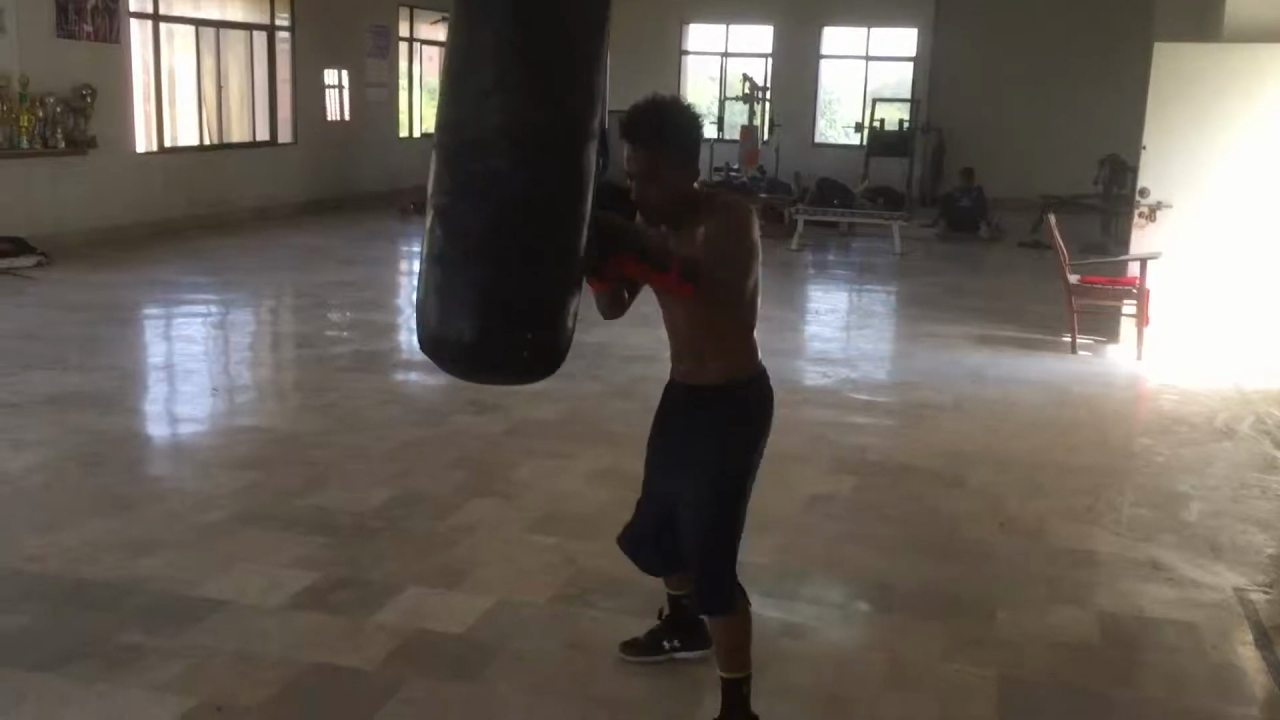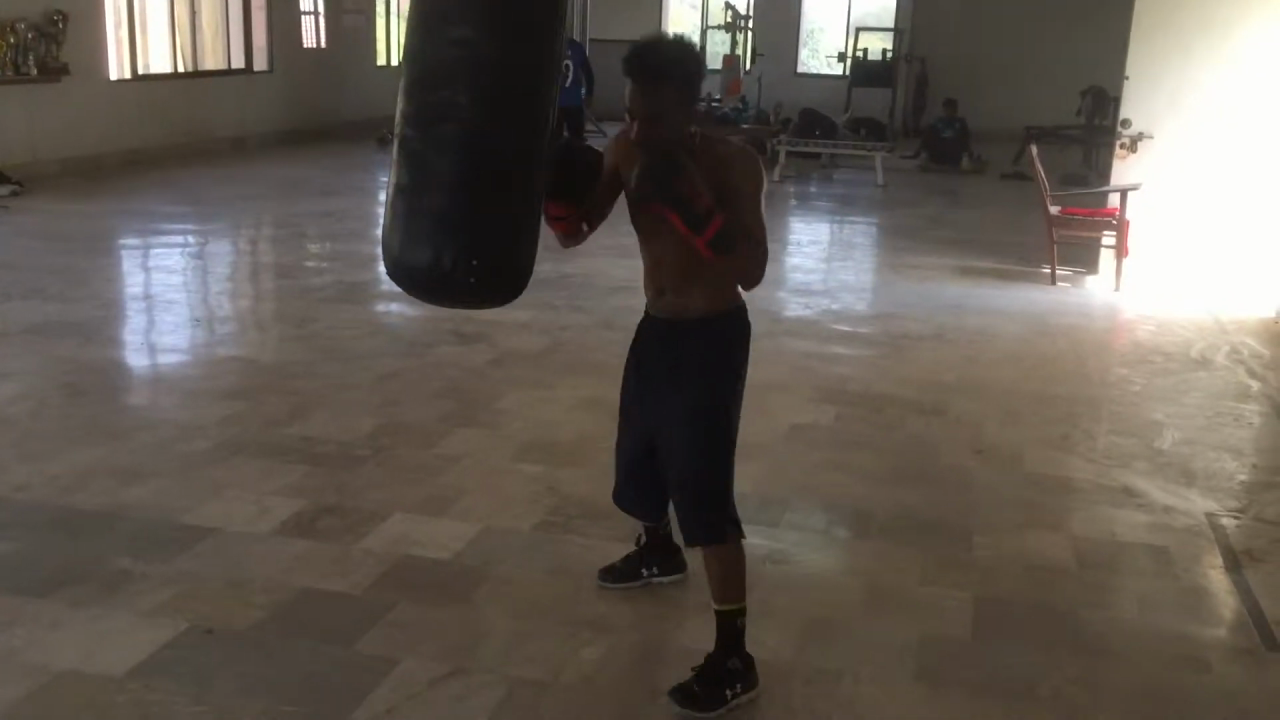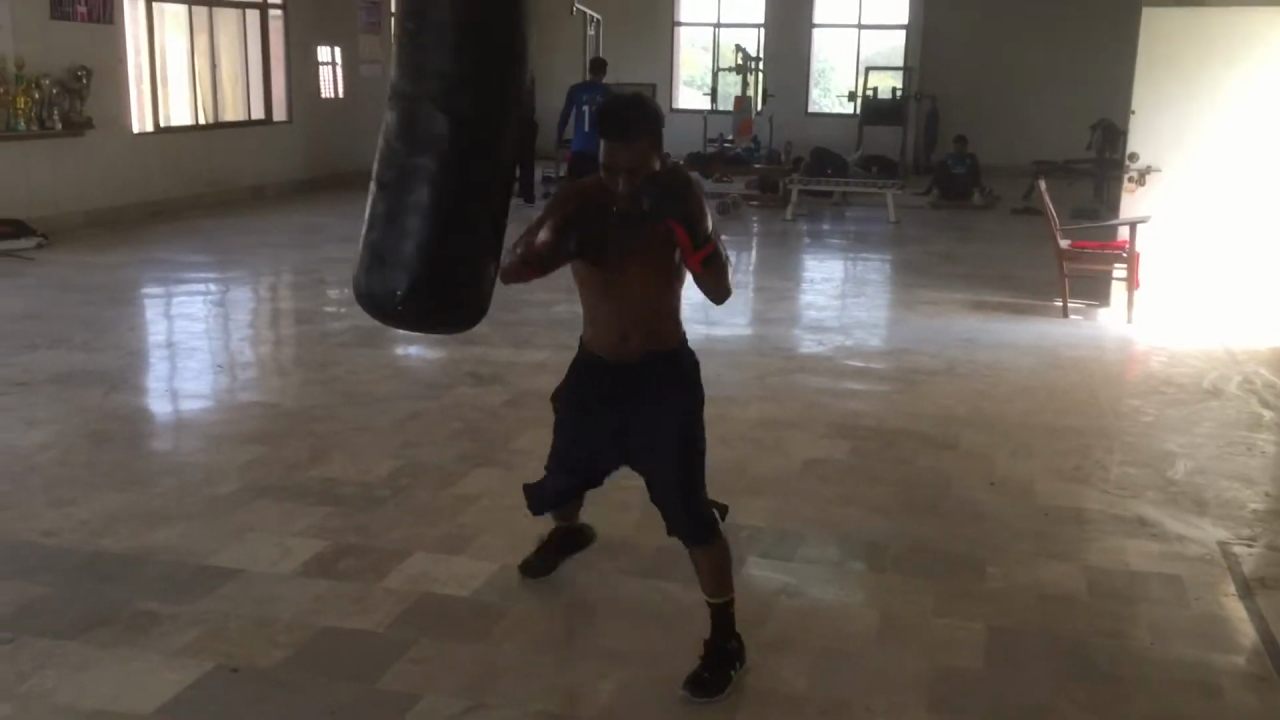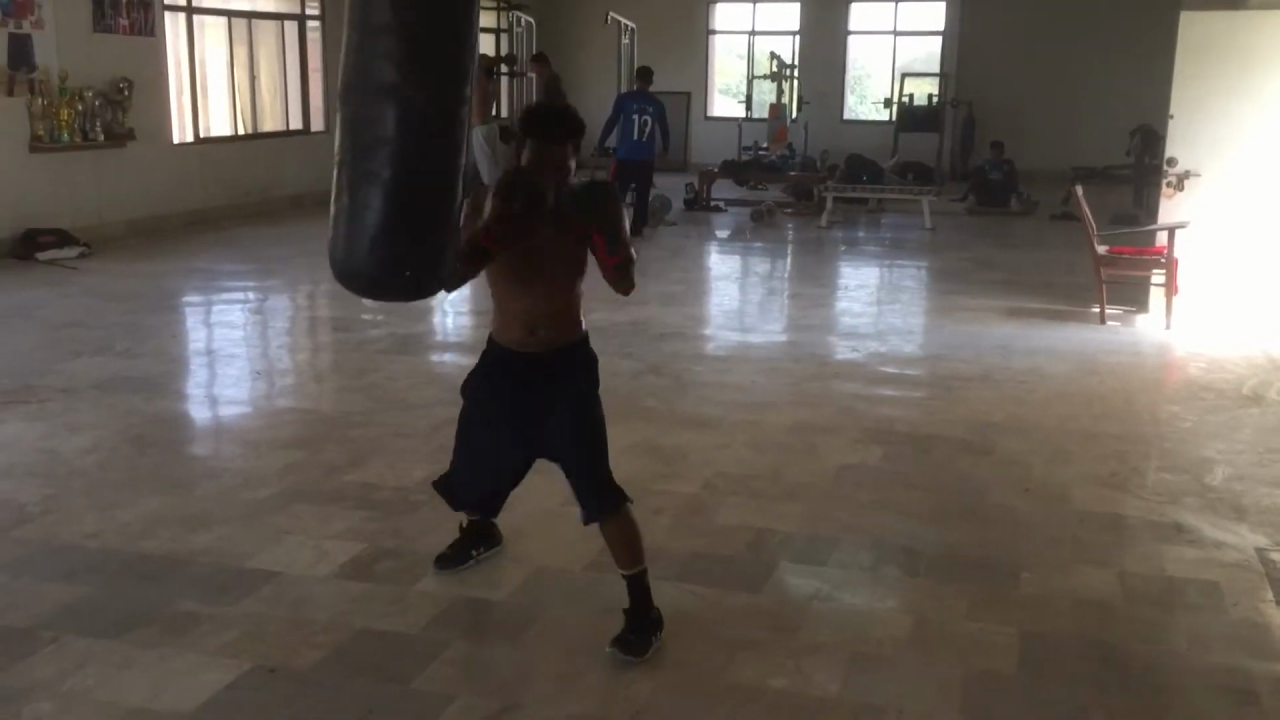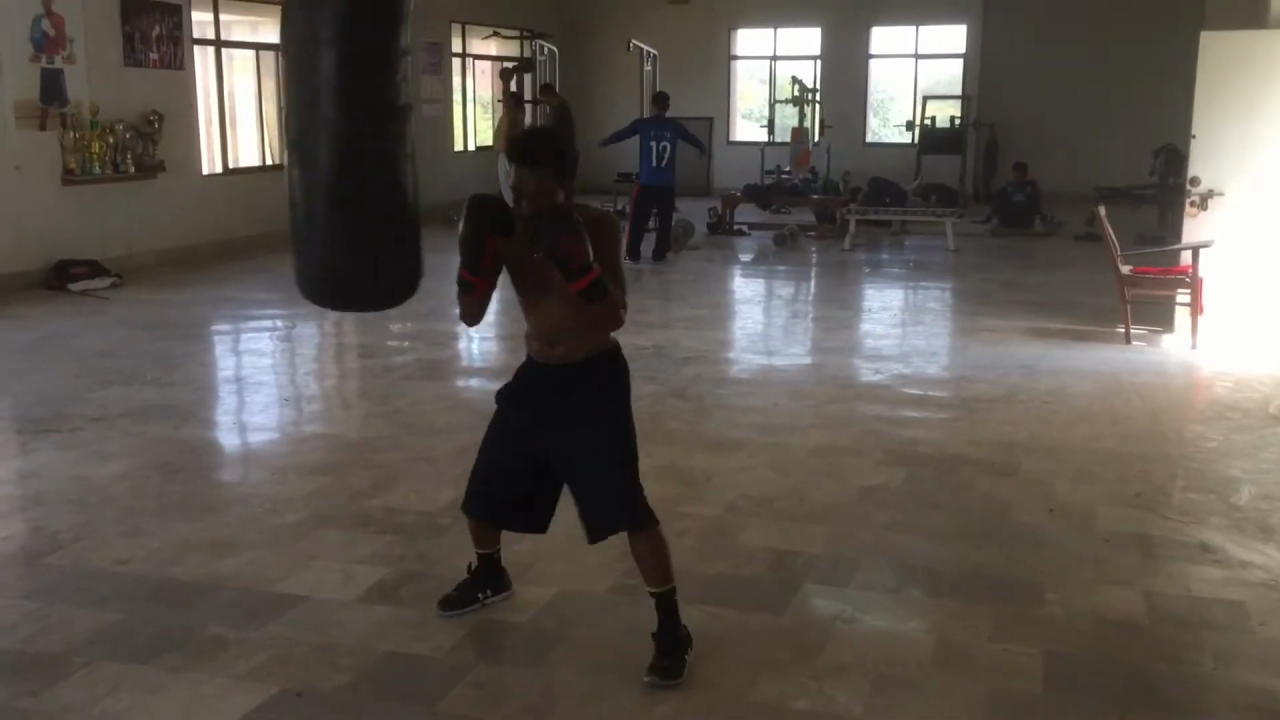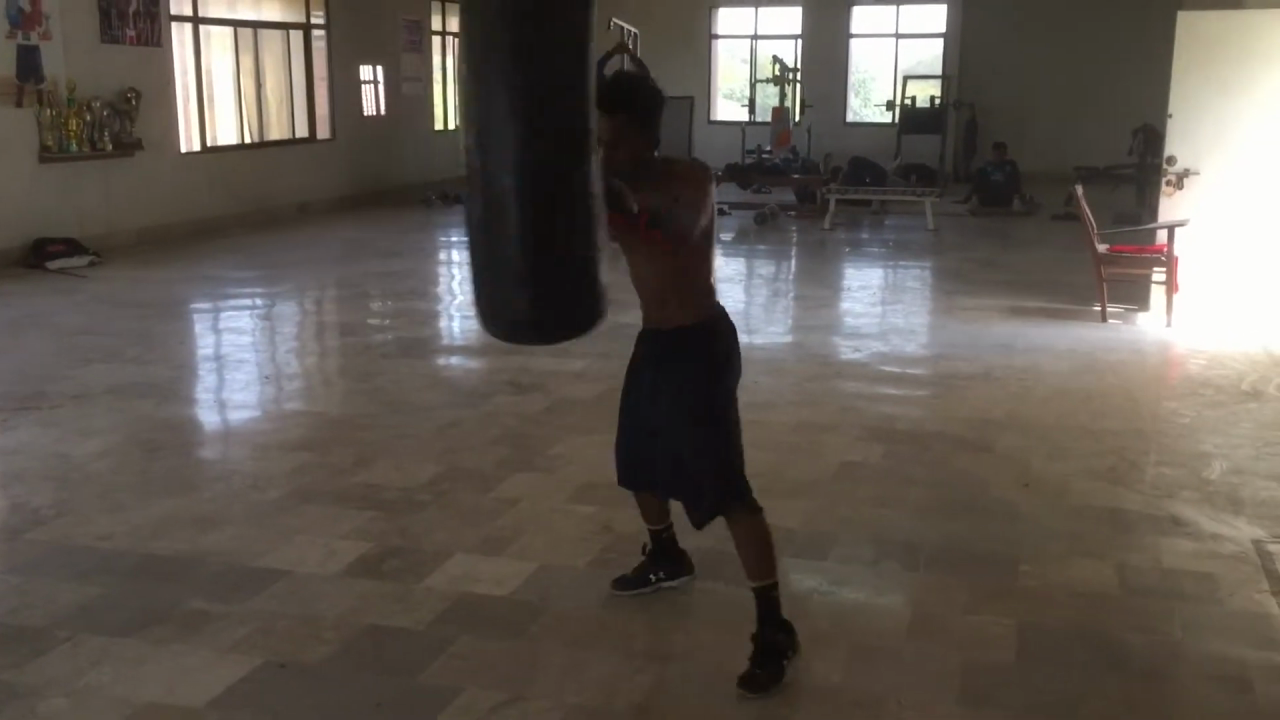
dt=0.7s
person 1, frame 1
left shoulder: (730, 220)
right shoulder: (650, 220)
left elbow: (726, 303)
right elbow: (613, 309)
left wrist: (660, 256)
right wrist: (605, 248)
left hip: (735, 403)
right hip: (682, 394)
left knee: (711, 557)
right knee: (659, 521)
right ankle: (684, 625)
person 1, frame 2
left shoulder: (733, 163)
right shoulder: (627, 151)
left elbow: (750, 272)
right elbow: (574, 235)
left wrist: (695, 205)
left hip: (715, 339)
right hip: (655, 332)
left knee: (705, 495)
right knee: (640, 460)
left ankle: (732, 659)
right ankle: (658, 551)
person 1, frame 3
left shoulder: (685, 207)
right shoulder: (578, 201)
left elbow: (719, 291)
right elbow: (509, 270)
left wrist: (688, 231)
right wrist: (566, 245)
left hip: (665, 372)
right hip: (594, 371)
left knee: (688, 510)
right knee: (560, 481)
left ankle: (724, 640)
right ankle: (567, 532)
person 1, frame 4
left shoulder: (587, 207)
right shoulder: (500, 199)
left elbow: (624, 285)
right elbow: (450, 277)
left wrist: (610, 236)
right wrist: (494, 224)
left hip: (567, 364)
right hip: (503, 364)
left knee: (599, 492)
right knee: (470, 475)
left ankle: (643, 610)
right ankle: (479, 531)
person 1, frame 5
left shoulder: (598, 226)
right shoulder: (505, 228)
left elbow: (615, 317)
right elbow: (469, 315)
left wrist: (576, 260)
right wrist: (477, 252)
left hip: (598, 375)
right hip: (538, 374)
left knee: (622, 504)
right knee: (488, 489)
left ankle: (672, 630)
right ankle: (489, 575)
person 1, frame 6
left shoulder: (690, 176)
right shoulder: (621, 182)
left elbow: (685, 230)
left wrist: (620, 197)
left hip: (702, 342)
right hip: (655, 340)
left knee: (723, 484)
right knee: (639, 462)
left ankle: (773, 627)
right ankle: (665, 557)
